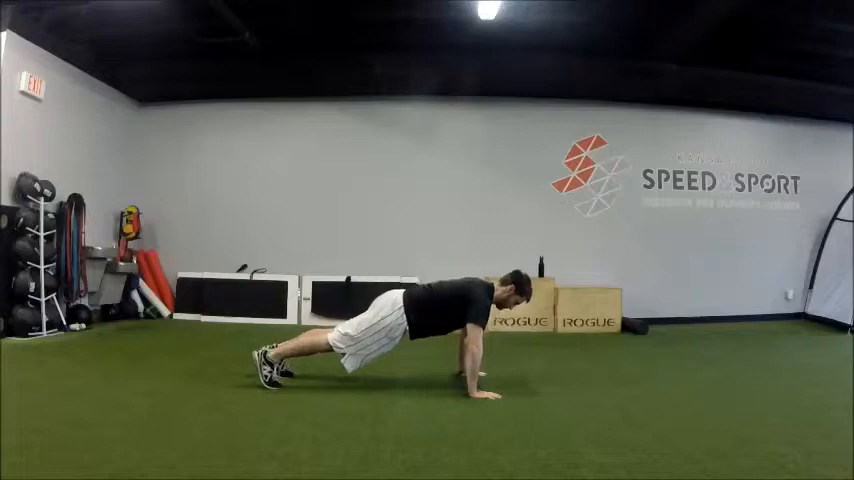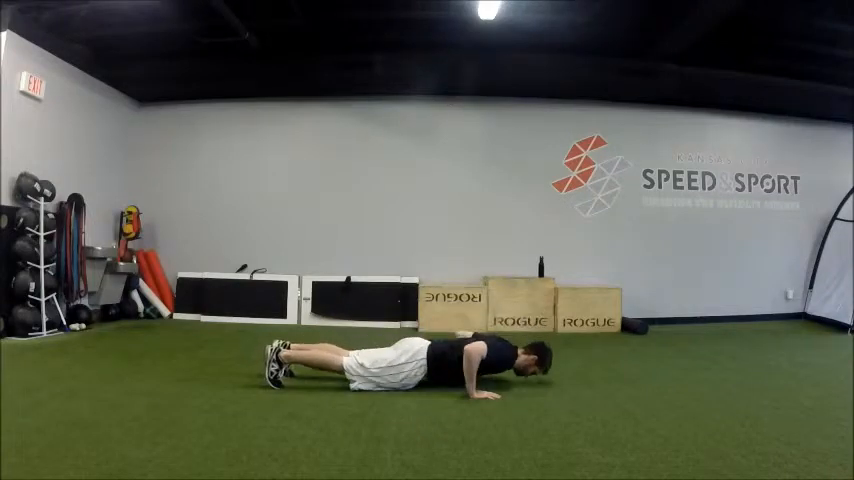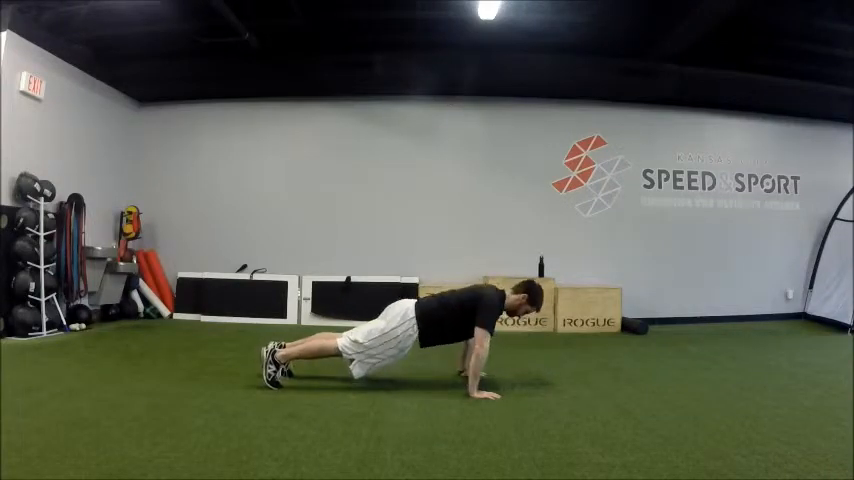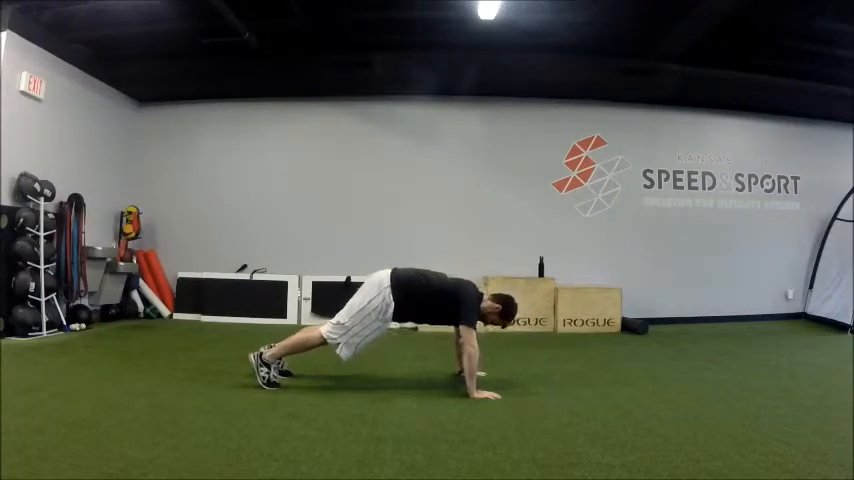
dt=0.7s
person 1, frame 1
left shoulder: (478, 291)
right shoulder: (481, 297)
left elbow: (464, 334)
right elbow: (474, 345)
left wrist: (463, 368)
right wrist: (474, 390)
left hip: (399, 307)
right hip: (398, 313)
left knee: (336, 337)
right knee: (334, 342)
left ankle: (276, 349)
right ankle: (272, 355)
person 1, frame 2
left shoulder: (500, 346)
right shoulder: (506, 353)
left elbow: (462, 334)
right elbow: (471, 350)
left wrist: (469, 373)
right wrist: (473, 391)
left hip: (418, 350)
right hip: (418, 363)
left knee: (347, 356)
right knee: (347, 365)
left ankle: (286, 348)
right ankle: (283, 355)
person 1, frame 3
left shoulder: (488, 296)
right shoulder: (492, 301)
left elbow: (470, 336)
right elbow: (481, 346)
left wrist: (465, 368)
right wrist: (474, 390)
left hip: (409, 314)
right hip: (409, 323)
left knee: (345, 341)
right knee: (345, 347)
left ankle: (282, 348)
right ankle: (279, 356)
person 1, frame 4
left shoulder: (465, 296)
right shoulder: (470, 299)
left elbow: (460, 339)
right elbow: (470, 345)
left wrist: (463, 369)
right wrist: (473, 390)
left hip: (388, 290)
right hip: (386, 294)
left knee: (331, 330)
right knee: (330, 334)
left ankle: (274, 352)
right ankle: (268, 358)
